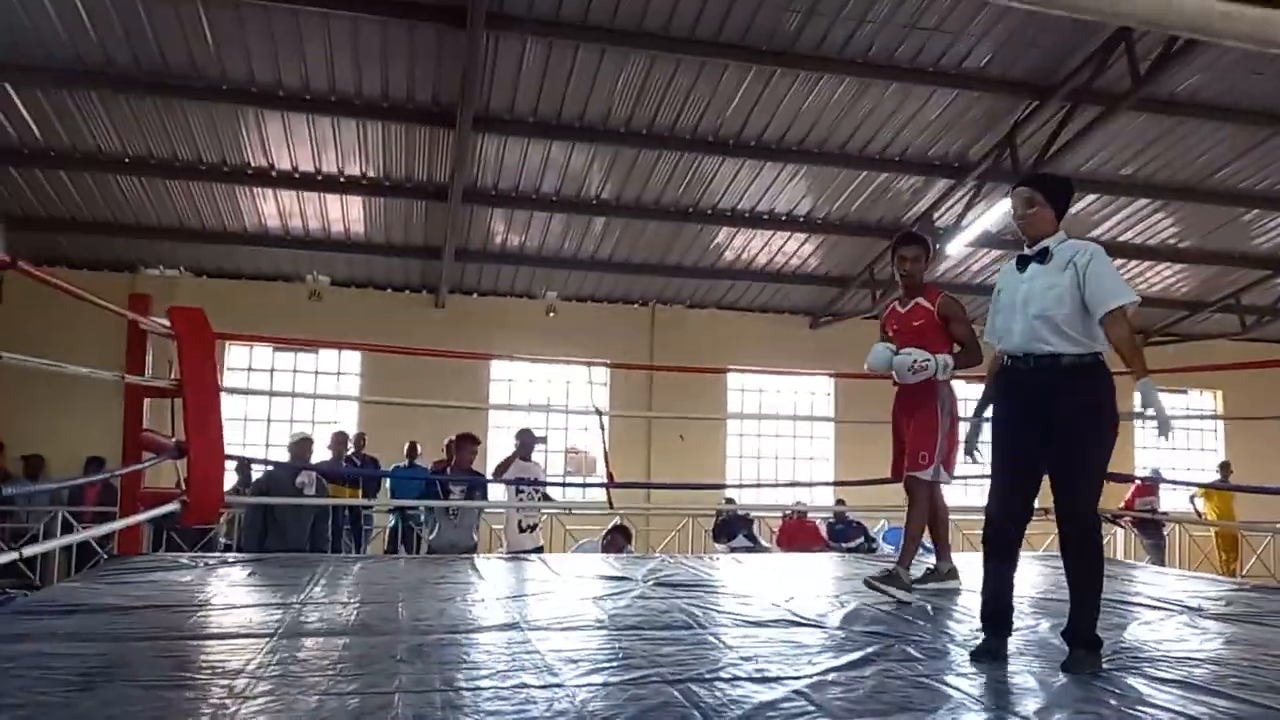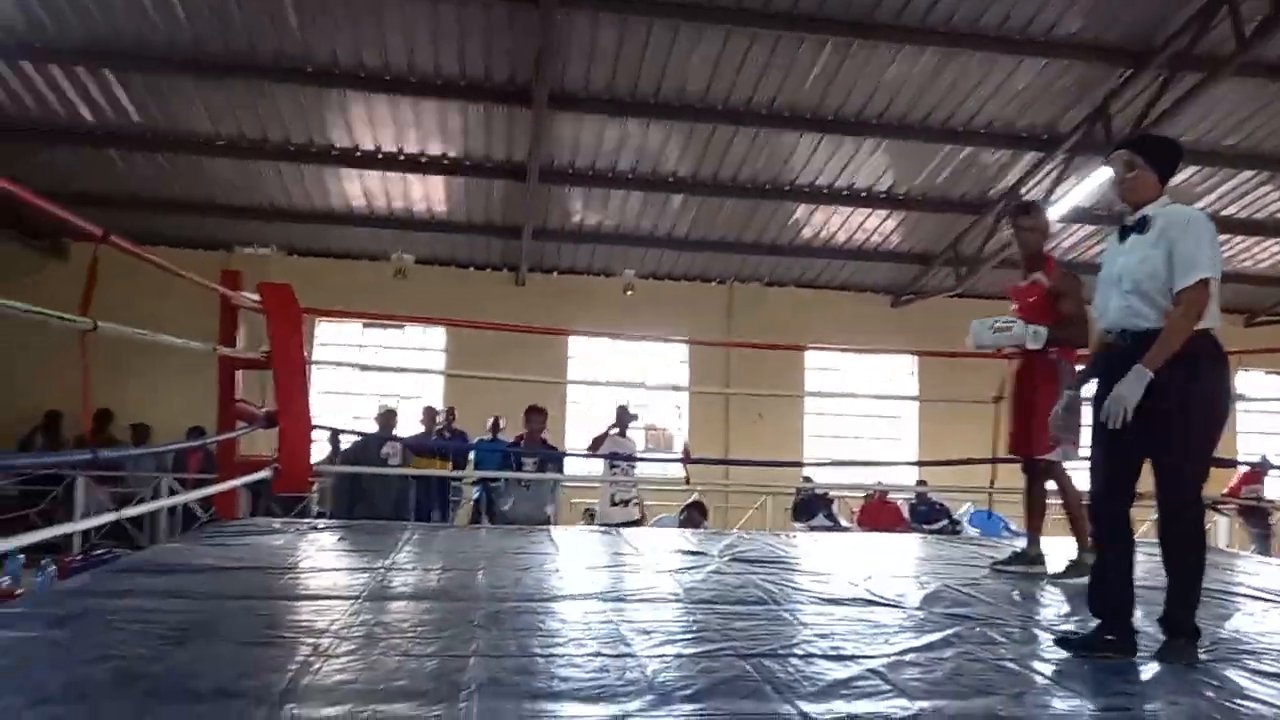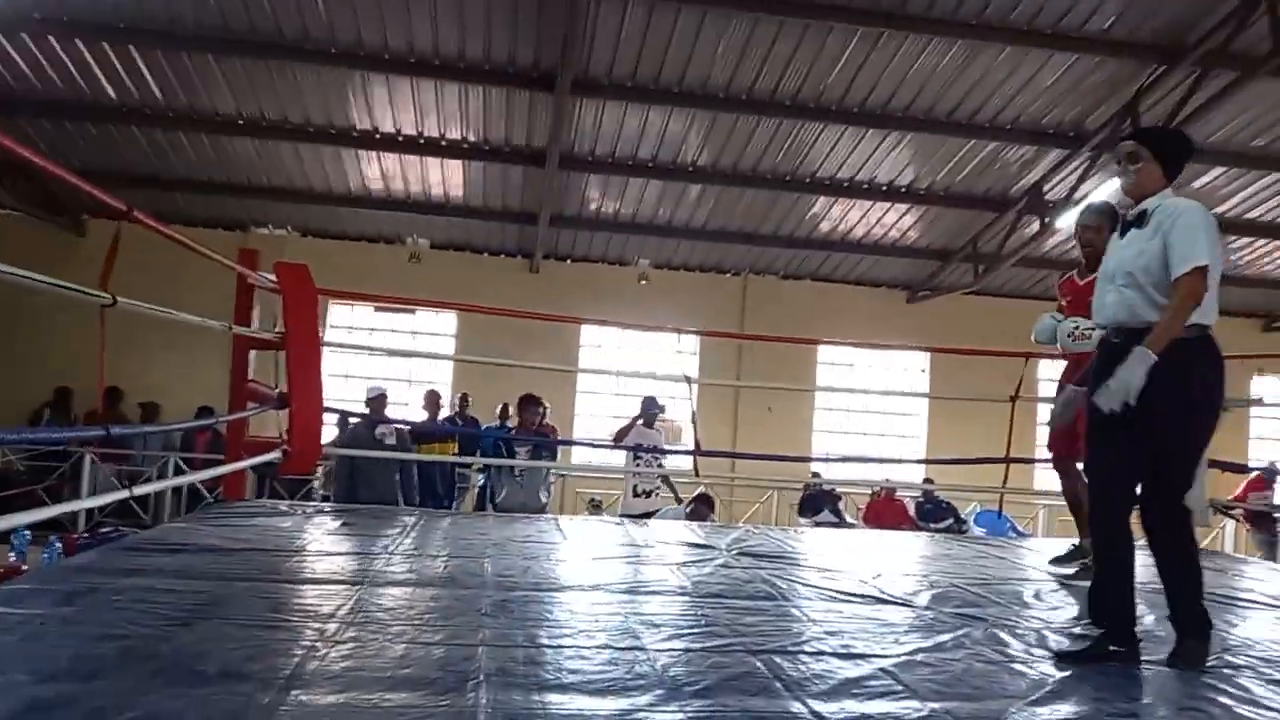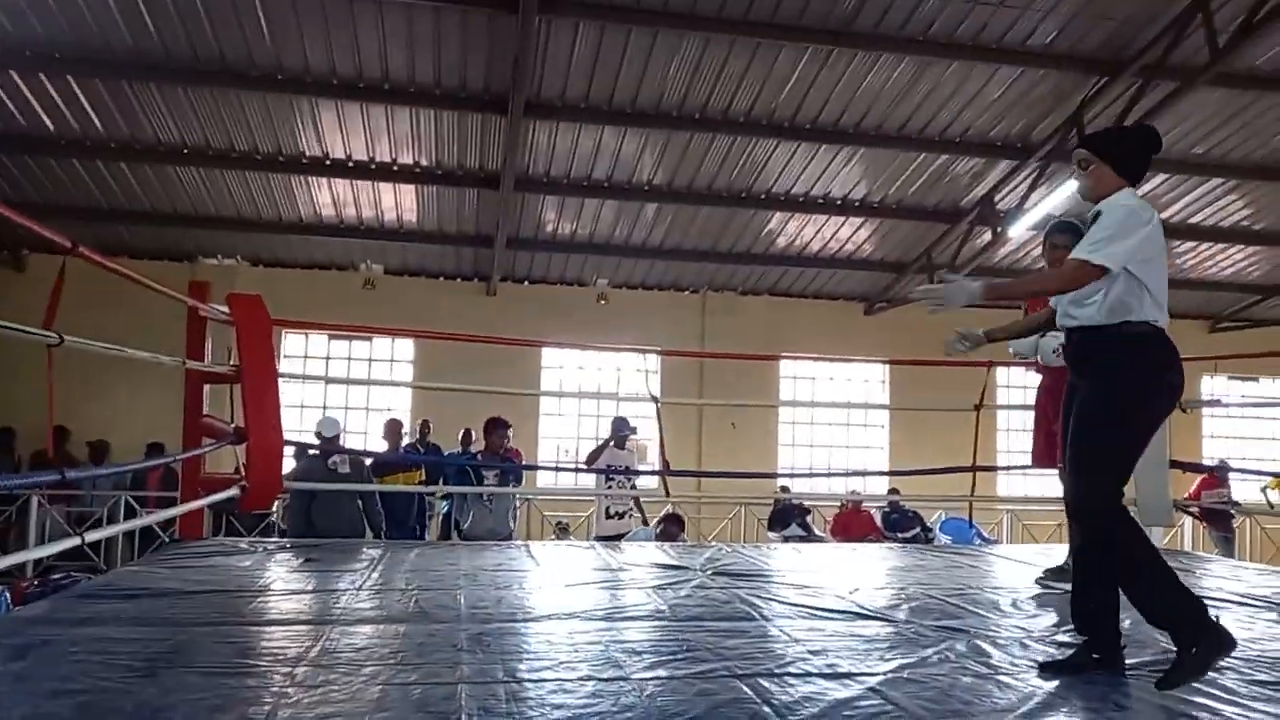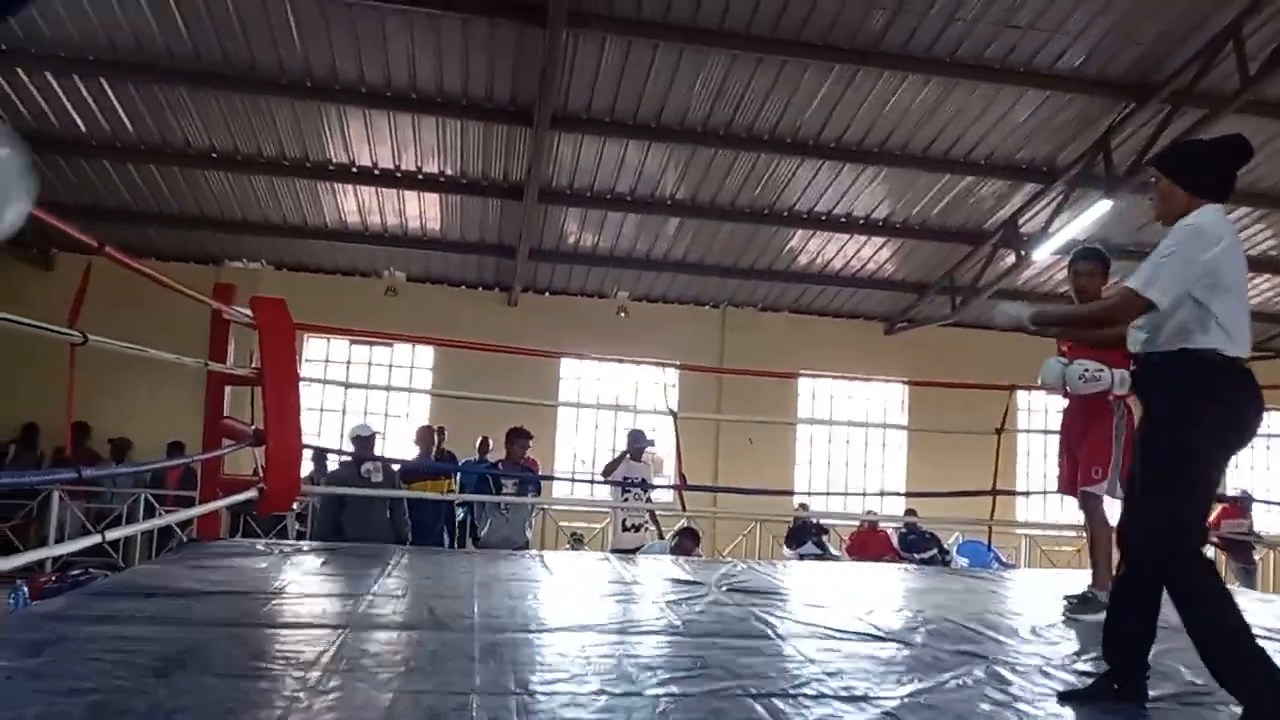
dt=0.4s
person 1, frame 1
left shoulder: (1083, 256)
right shoulder: (1008, 274)
left elbow: (1115, 318)
left wrist: (1144, 381)
right wrist: (979, 411)
left hip: (1075, 385)
right hip: (1018, 390)
left knee: (1077, 514)
right knee: (1004, 512)
left ankle: (1083, 640)
right ankle: (996, 629)
person 1, frame 2
left shoulder: (1185, 223)
right shoulder: (1116, 243)
left elbow: (1190, 307)
left wrist: (1143, 374)
right wrist: (1076, 385)
left hip: (1180, 368)
right hip: (1122, 369)
left knee: (1178, 500)
right knee: (1107, 496)
left ankle: (1181, 630)
right ankle: (1113, 624)
person 1, frame 3
left shoulder: (1183, 215)
right shoulder: (1123, 233)
left elbow: (1189, 293)
left wrist: (1143, 360)
right wrist: (1081, 384)
left hip: (1176, 366)
right hip: (1119, 368)
left knee: (1163, 502)
right knee: (1105, 500)
left ankle: (1192, 629)
right ankle: (1116, 632)
person 1, frame 4
left shoulder: (1130, 211)
right shoulder: (1110, 219)
left elbow: (1071, 278)
right elbow: (1068, 304)
left wrist: (977, 291)
left hip: (1128, 363)
right hip: (1102, 367)
left knee: (1095, 502)
right knee: (1086, 504)
left ankle: (1196, 630)
right ankle: (1101, 642)
person 1, frame 5
left shoulder: (1202, 230)
right shoulder: (1200, 235)
left elbow: (1125, 307)
right elbow: (1140, 313)
left wrist: (1032, 316)
right wrist: (1039, 320)
left hip: (1198, 396)
right hip: (1191, 397)
left knee: (1170, 544)
right knee: (1143, 535)
right ankle: (1125, 673)
person 2, frame 1
left shoulder: (943, 304)
right shoulder: (889, 313)
left elbow: (975, 352)
right elbow: (879, 360)
left wrist: (938, 364)
right wrist: (882, 360)
left hip: (934, 399)
right hip: (905, 400)
left knee: (919, 482)
right knee: (926, 485)
left ankle: (902, 572)
right ankle: (944, 566)
person 2, frame 2
left shoulder: (1060, 278)
right shoulder: (1021, 284)
left elbow: (1081, 335)
left wrist: (1032, 334)
right wrist: (998, 335)
left hip: (1054, 374)
right hip: (1028, 374)
left knee: (1051, 465)
right knee: (1031, 465)
left ankle: (1087, 554)
right ankle: (1032, 551)
person 2, frame 3
right shoulder: (1065, 283)
left wrist: (1100, 337)
right wrist: (1052, 331)
right hip: (1074, 374)
right knee: (1062, 460)
right ankle: (1086, 543)
person 2, frame 4
right shoulder: (1034, 296)
right elbow: (1027, 334)
right hip: (1050, 386)
right knee: (1067, 472)
left ankle: (1077, 563)
right ankle: (1077, 557)
person 2, frame 5
left shoulder: (1119, 320)
right shoulder: (1068, 327)
left wrist: (1110, 378)
right wrist: (1057, 375)
left hip: (1109, 414)
right hip: (1077, 413)
left knee: (1091, 498)
right knee: (1086, 499)
left ankle: (1103, 592)
right ankle: (1099, 586)
